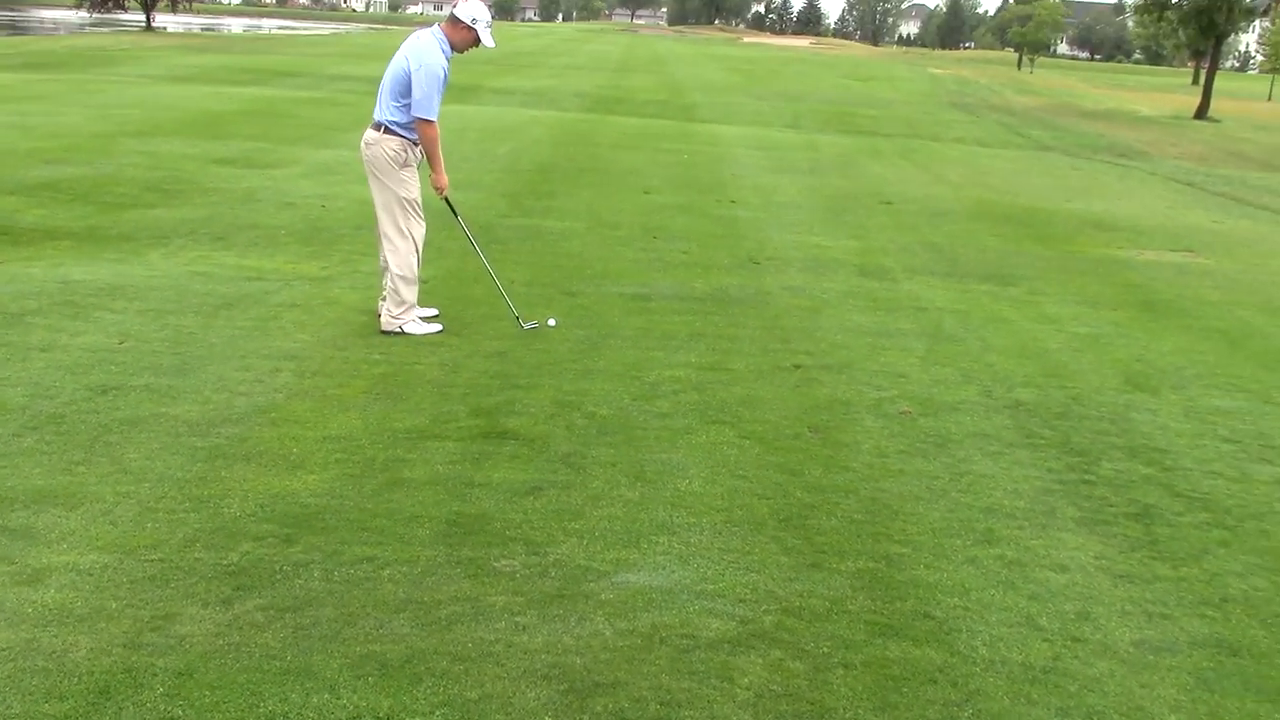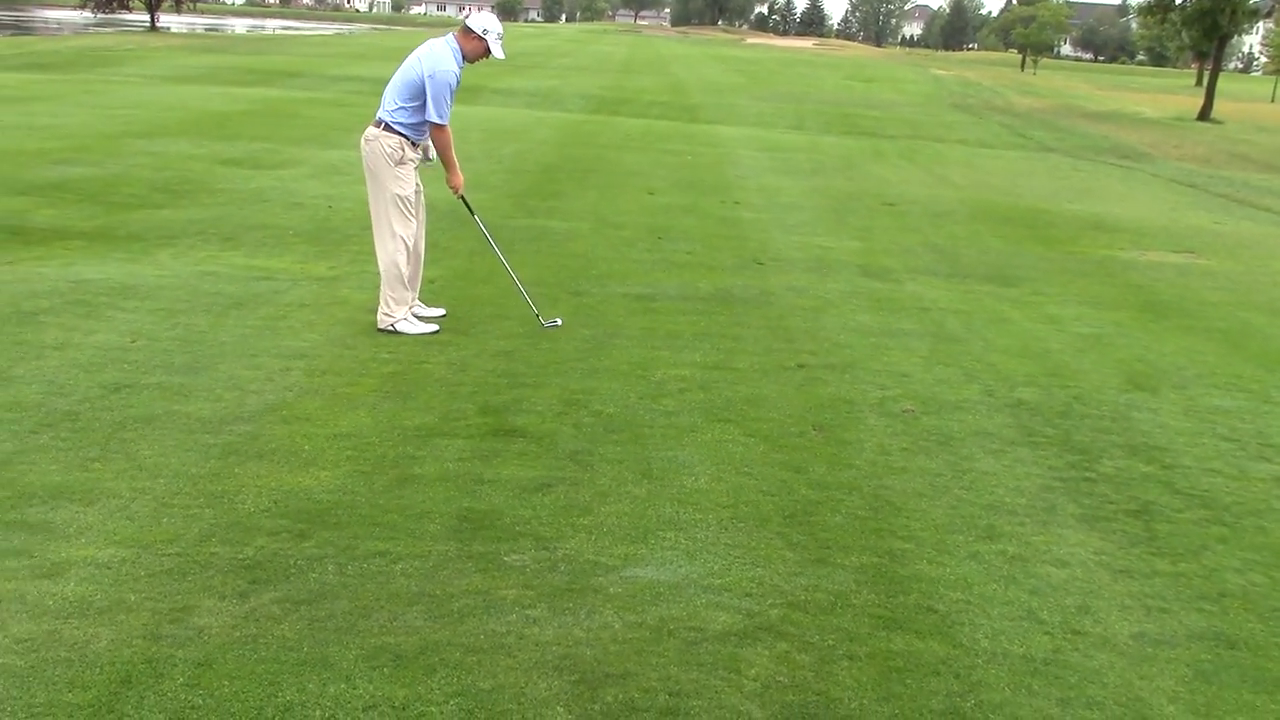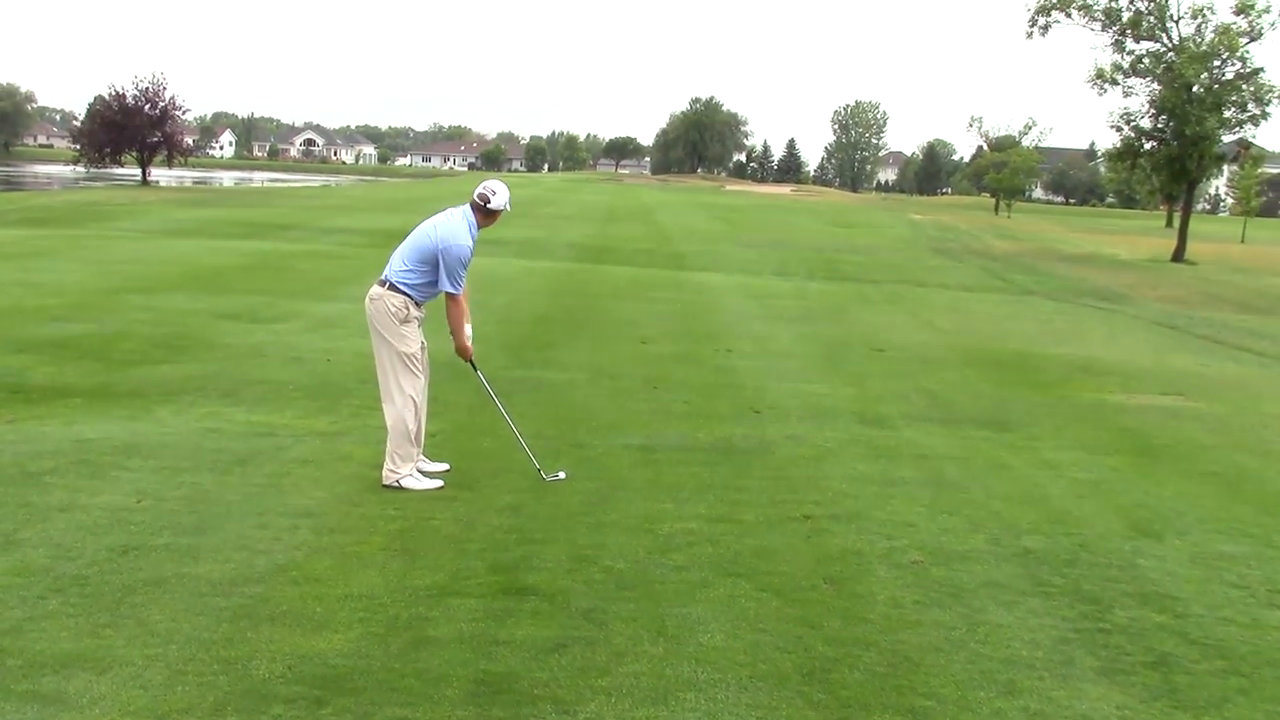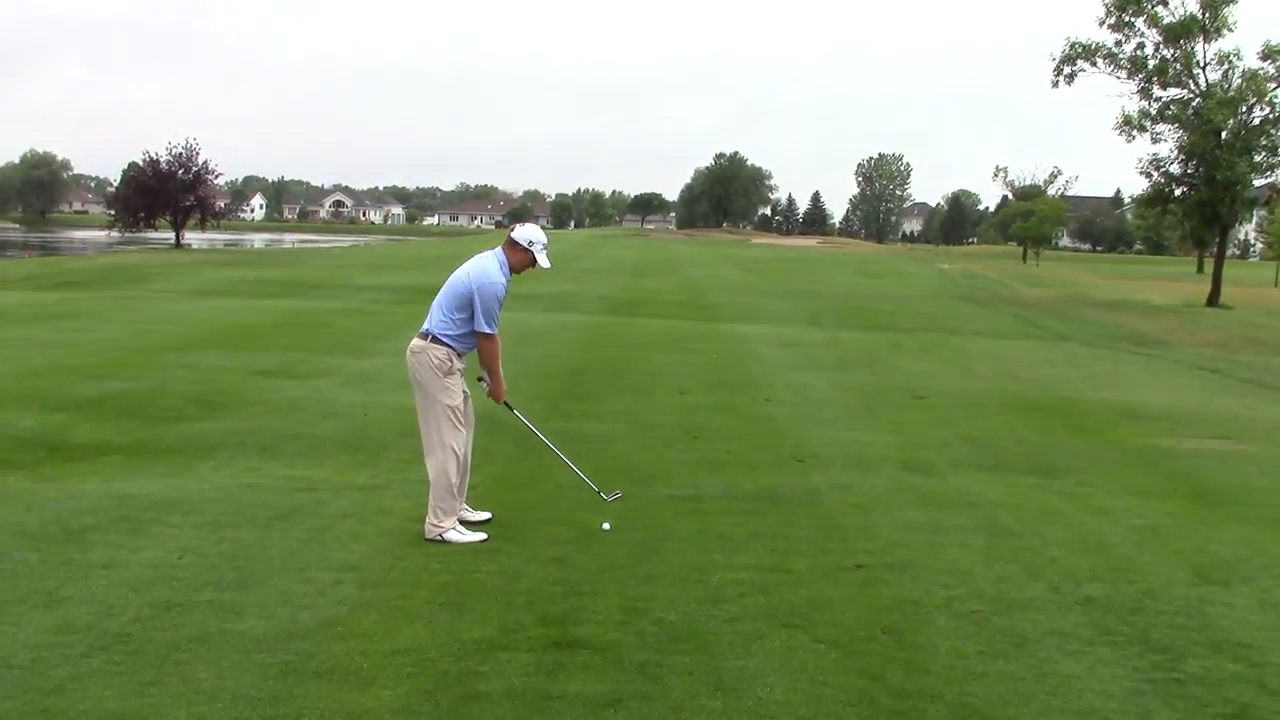
dt=0.7s
person 1, frame 1
left shoulder: (425, 38)
right shoulder: (432, 60)
right elbow: (425, 123)
right wrist: (438, 171)
left hip: (390, 142)
right hip: (392, 148)
left knee: (398, 230)
right knee: (405, 233)
left ankle: (395, 302)
right ankle: (398, 316)
person 1, frame 2
left shoulder: (438, 46)
right shoulder: (445, 68)
right elbow: (439, 128)
left wrist: (424, 143)
right wrist: (453, 172)
left hip: (398, 144)
right hip: (390, 147)
left knee: (412, 228)
right knee: (398, 231)
left ankle: (406, 301)
right ankle: (393, 315)
person 1, frame 3
left shoulder: (457, 218)
right shoulder: (458, 241)
left elbow: (458, 286)
right elbow: (452, 297)
left wrist: (466, 326)
right wrist: (461, 342)
left hip: (399, 302)
right hip: (393, 305)
left knee: (415, 383)
right knee: (405, 388)
left ankle: (411, 457)
right ankle: (398, 471)
person 1, frame 4
left shoulder: (488, 262)
right shoulder: (492, 280)
left elbow: (482, 333)
right elbow: (487, 338)
left wrist: (490, 374)
right wrist: (497, 382)
left hip: (442, 354)
right hip: (436, 356)
left knee: (459, 433)
right knee: (447, 441)
left ankle: (454, 506)
right ankle: (441, 524)
